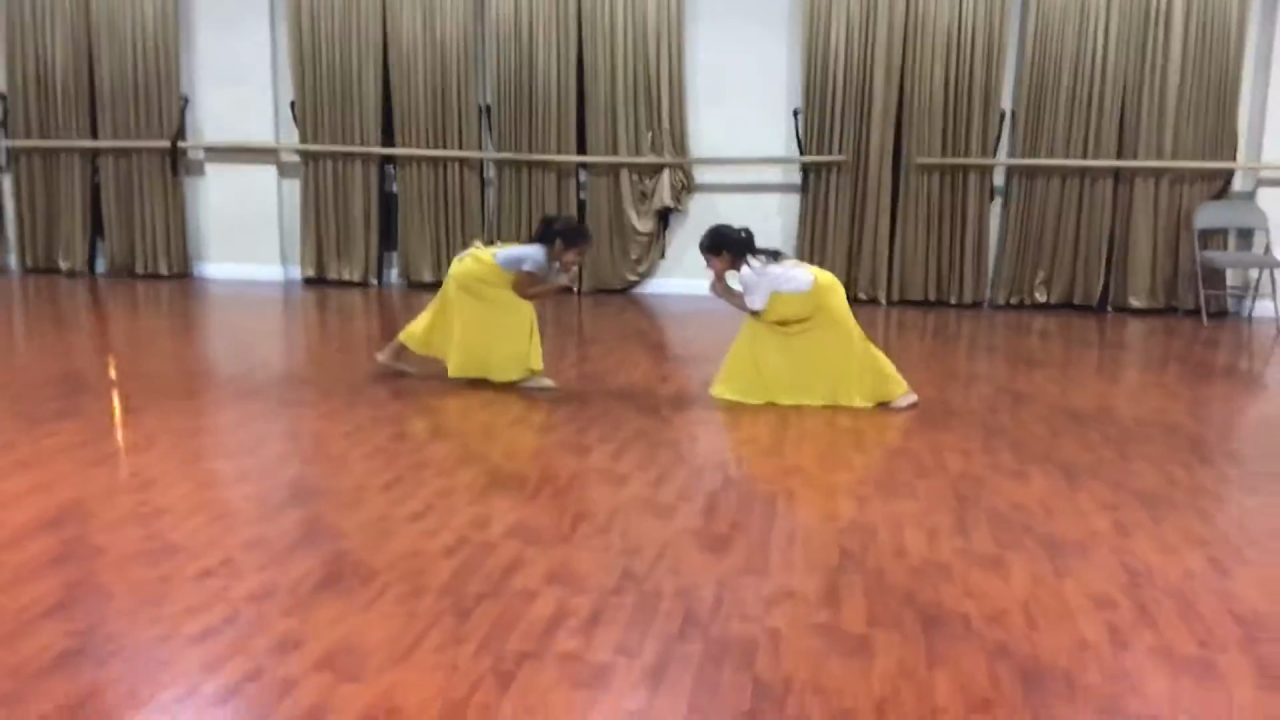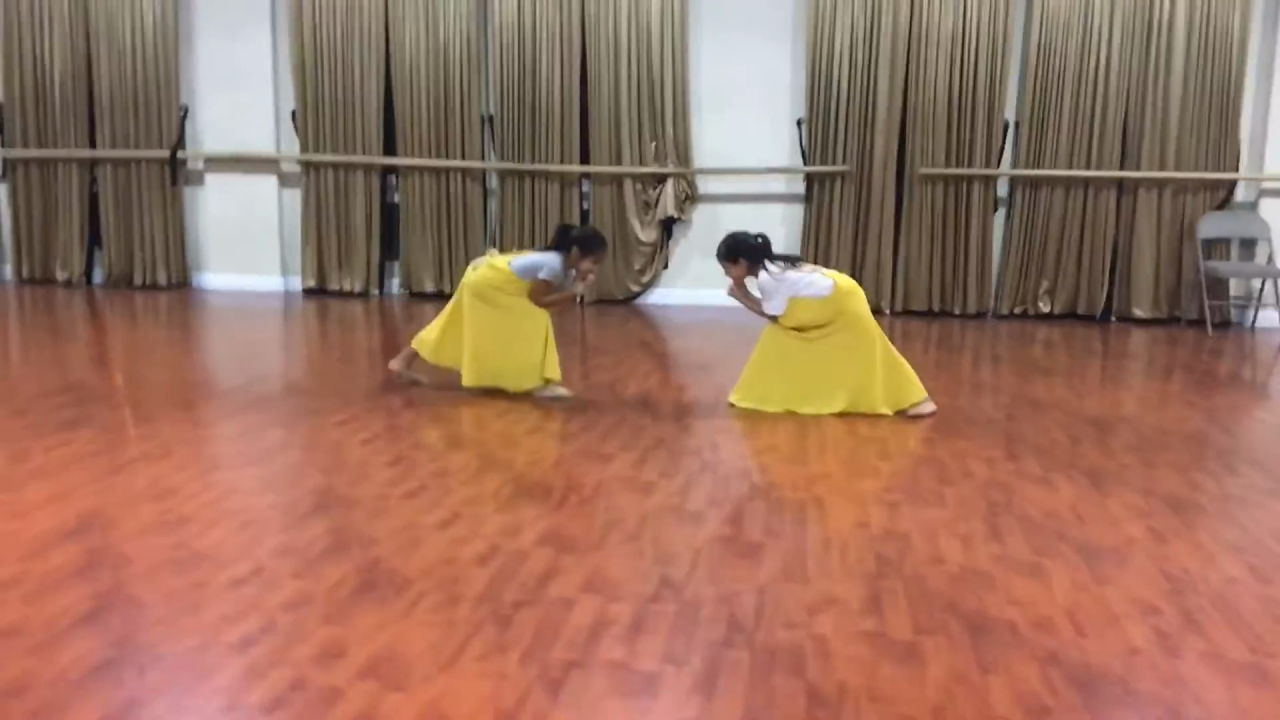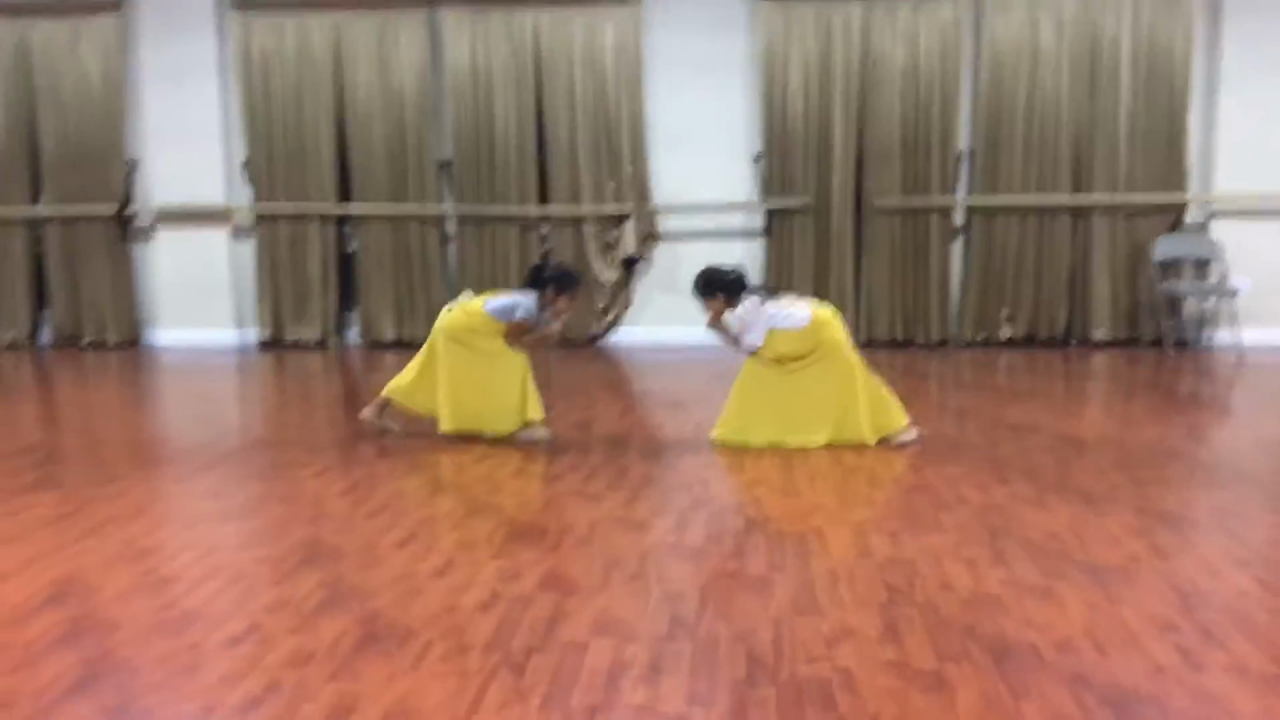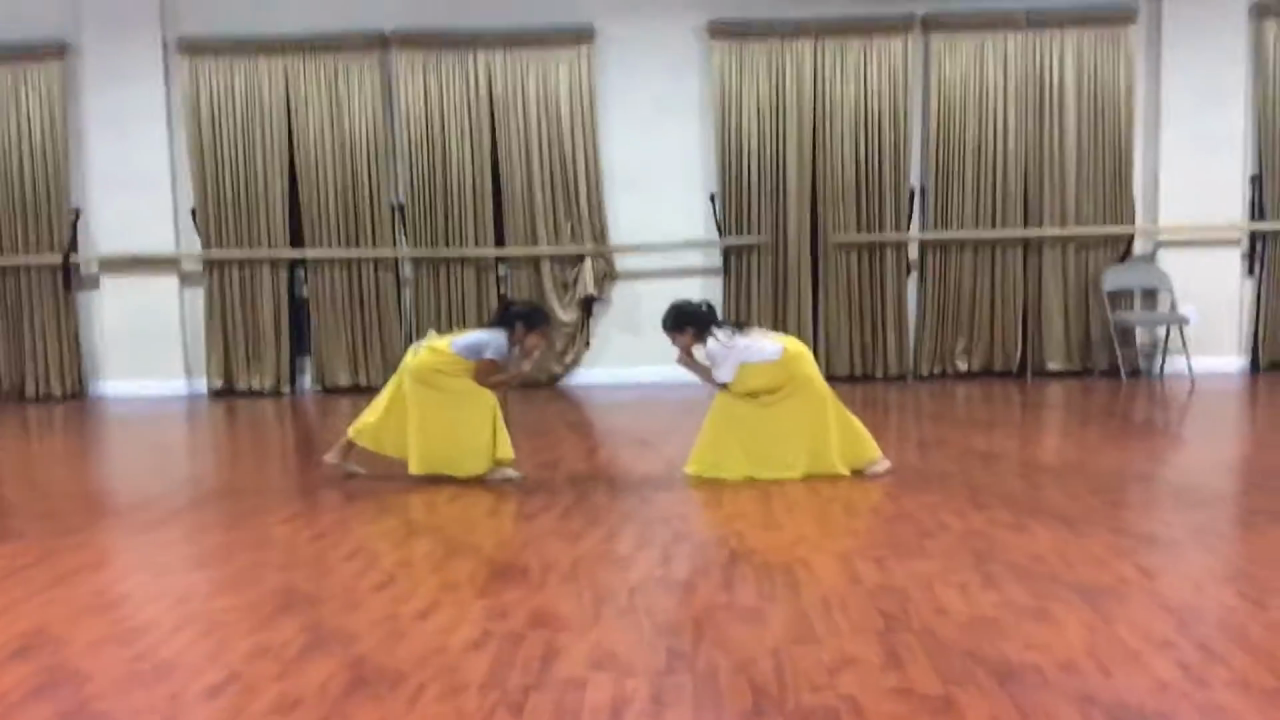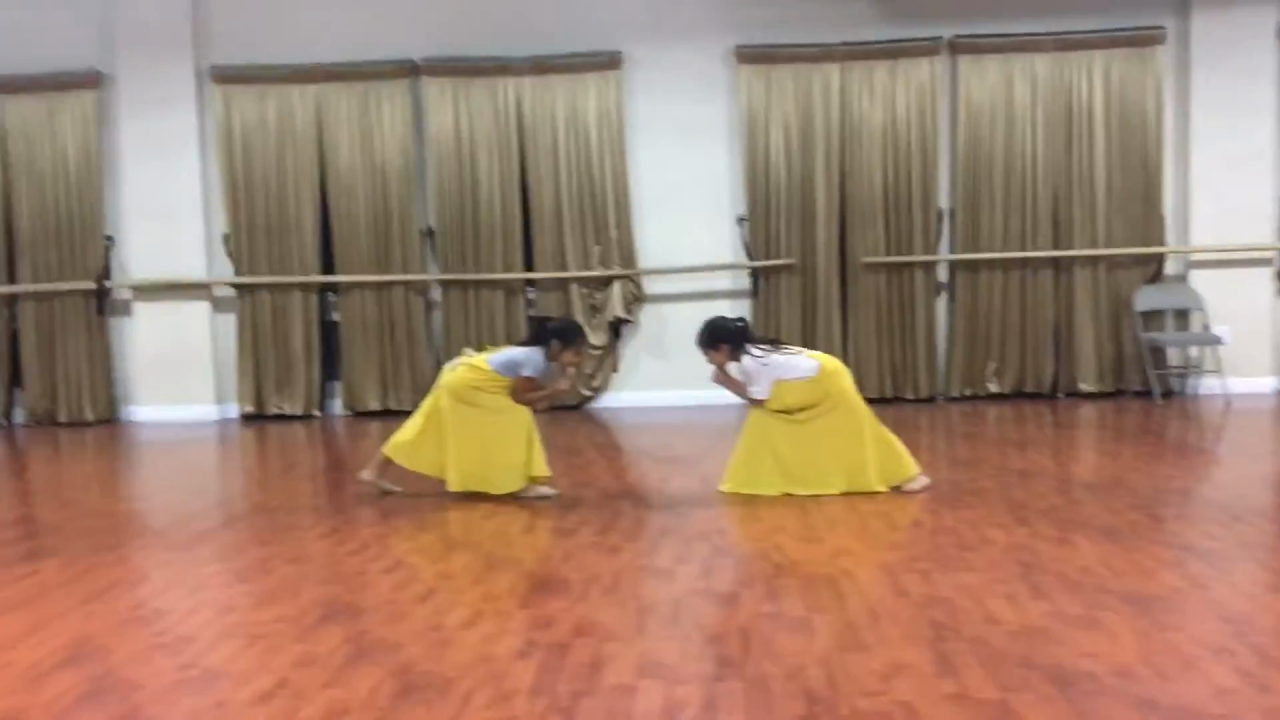
dt=0.2s
person 1, frame 1
left shoulder: (749, 273)
right shoulder: (753, 262)
left elbow: (755, 310)
right elbow: (756, 301)
left wrist: (723, 293)
right wrist: (726, 289)
left hip: (821, 295)
right hip: (806, 298)
left knee: (849, 346)
right knee: (757, 330)
left ankle: (898, 392)
right ankle: (752, 385)
person 1, frame 2
left shoulder: (767, 278)
right shoulder: (770, 268)
left elbow: (773, 316)
right elbow: (774, 307)
left wrist: (741, 297)
right wrist: (744, 294)
left hip: (841, 299)
right hip: (826, 303)
left knee: (871, 350)
right knee: (778, 336)
left ankle: (916, 400)
person 1, frame 3
left shoulder: (745, 311)
right shoulder: (748, 301)
left elbow: (752, 348)
right elbow: (752, 341)
left wrist: (721, 329)
right wrist: (723, 327)
left hip: (820, 330)
right hip: (806, 334)
left knee: (850, 379)
right knee: (758, 369)
left ankle: (898, 428)
person 1, frame 4
left shoulder: (715, 346)
right shoulder: (717, 336)
left elbow: (723, 383)
right elbow: (723, 376)
left wrist: (691, 364)
right wrist: (692, 362)
left hip: (790, 362)
right hip: (776, 367)
left knee: (821, 412)
right knee: (729, 403)
left ankle: (870, 459)
right ankle: (724, 459)
person 1, frame 5
left shoulder: (750, 362)
right shoulder: (751, 353)
left elbow: (758, 400)
right elbow: (757, 393)
left wrist: (726, 381)
right wrist: (728, 378)
left hip: (826, 379)
right hip: (811, 383)
left knee: (858, 429)
right knee: (762, 420)
left ankle: (908, 475)
right ankle: (762, 476)
person 2, frame 1
left shoulder: (549, 261)
right shoulder: (537, 258)
left elbow: (536, 289)
right elbow: (522, 292)
left wrist: (561, 282)
right wrist: (557, 285)
left hip: (469, 273)
right hip: (473, 275)
left knee: (438, 319)
right knee: (519, 314)
left ankle: (392, 353)
right ankle: (523, 373)
person 2, frame 2
left shoulder: (565, 269)
right shoulder: (553, 265)
left elbow: (552, 296)
right elbow: (537, 300)
left wrist: (576, 289)
right wrist: (573, 293)
left hip: (483, 280)
right hip: (488, 283)
left knee: (451, 329)
right knee: (534, 323)
left ankle: (403, 361)
right ankle: (538, 383)
person 2, frame 3
left shoulder: (539, 306)
right shoulder: (529, 305)
left elbow: (527, 338)
right elbow: (512, 342)
left wrist: (550, 330)
right wrist: (548, 333)
left hip: (455, 323)
right hip: (462, 327)
left knee: (426, 373)
right knee: (511, 364)
left ankle: (376, 409)
right ankle: (518, 425)
person 2, frame 4
left shoulder: (508, 344)
right shoulder: (499, 343)
left elbow: (496, 378)
right elbow: (483, 381)
left wrist: (519, 369)
right wrist: (518, 372)
left hip: (423, 362)
right hip: (430, 367)
left knee: (389, 413)
right knee: (480, 403)
left ankle: (339, 453)
right ankle: (487, 465)
person 2, frame 5
left shoulder: (542, 359)
right shoulder: (535, 360)
left elbow: (536, 400)
right elbow: (519, 399)
left wrist: (557, 386)
right wrist: (555, 389)
left hip: (459, 380)
right hip: (466, 384)
left knee: (424, 430)
right knee: (516, 421)
left ankle: (375, 470)
right ankle: (522, 483)
